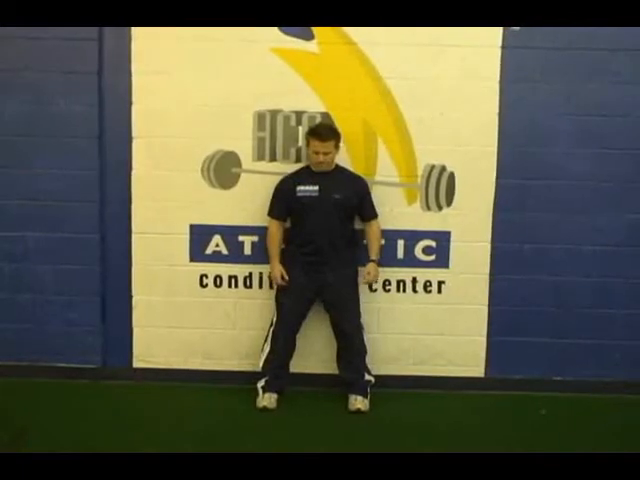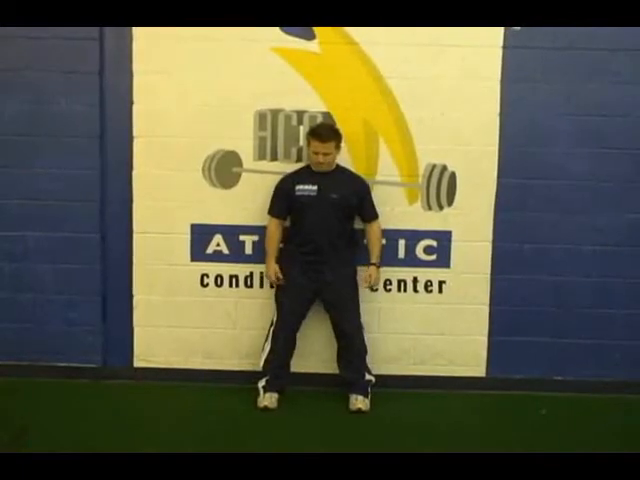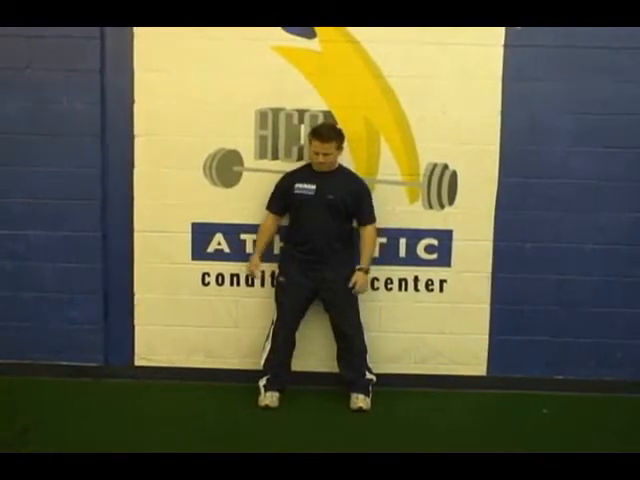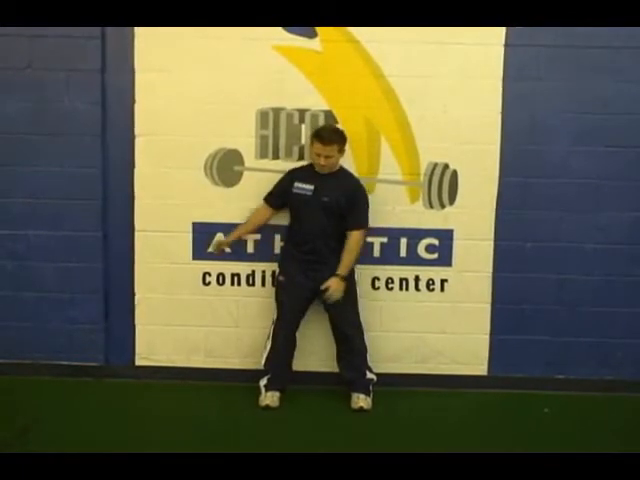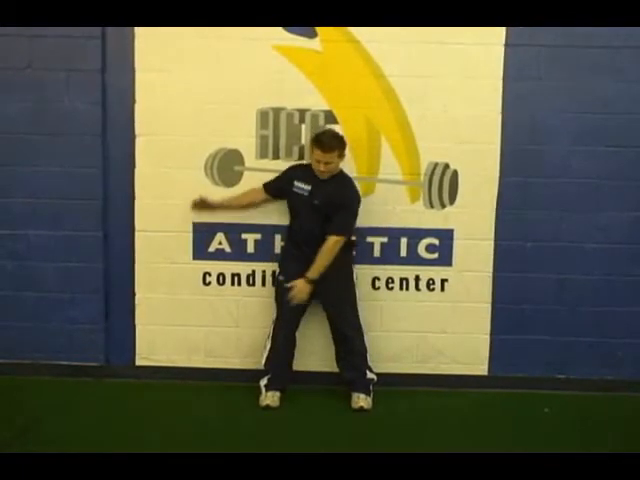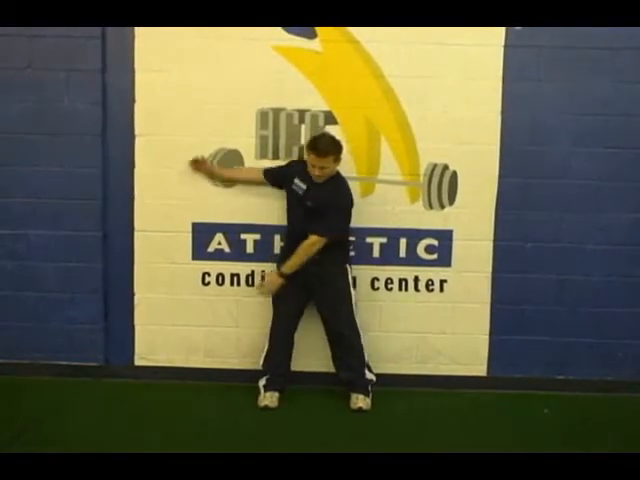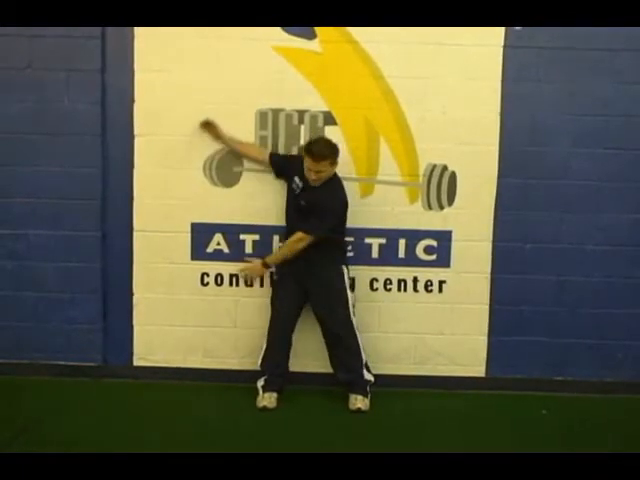
dt=0.2s
person 1, frame 1
left shoulder: (354, 183)
right shoulder: (290, 183)
left elbow: (371, 223)
right elbow: (276, 224)
left wrist: (373, 260)
right wrist: (275, 262)
left hip: (341, 271)
right hip: (297, 270)
left knee: (349, 330)
right knee: (283, 328)
left ankle: (358, 389)
right ankle: (270, 386)
person 1, frame 2
left shoulder: (354, 184)
right shoulder: (291, 182)
left elbow: (372, 224)
right elbow: (275, 222)
left wrist: (374, 263)
right wrist: (271, 260)
left hip: (340, 271)
right hip: (296, 269)
left knee: (349, 330)
right knee: (283, 327)
left ankle: (359, 389)
right ankle: (270, 386)
person 1, frame 3
left shoulder: (354, 185)
right shoulder: (293, 179)
left elbow: (367, 229)
right elbow: (273, 217)
left wrist: (363, 269)
right wrist: (257, 253)
left hip: (339, 270)
right hip: (296, 267)
left knee: (349, 329)
right knee: (284, 326)
left ankle: (359, 387)
right ankle: (271, 385)
person 1, frame 4
left shoulder: (353, 188)
right shoulder: (295, 177)
left elbow: (356, 235)
right elbow: (267, 209)
left wrist: (341, 277)
right wrist: (234, 236)
left hip: (336, 268)
right hip: (295, 266)
left knee: (348, 328)
right knee: (284, 326)
left ankle: (361, 386)
right ankle: (273, 385)
person 1, frame 5
left shoulder: (347, 193)
right shoulder: (296, 174)
left elbow: (334, 242)
right elbow: (261, 194)
left wrist: (310, 280)
right wrist: (218, 204)
left hip: (334, 268)
right hip: (294, 262)
left knee: (347, 327)
right knee: (284, 325)
left ankle: (361, 386)
right ankle: (273, 385)
person 1, frame 6
left shoulder: (339, 195)
right shoulder: (296, 170)
left elbow: (315, 243)
right elbow: (259, 175)
left wrist: (282, 274)
right wrist: (216, 172)
left hip: (330, 267)
right hip: (293, 261)
left knee: (342, 326)
right knee: (281, 325)
left ankle: (360, 386)
right ankle: (271, 385)
person 1, frame 7
left shoulder: (333, 198)
right shoulder: (296, 166)
left elbow: (301, 239)
right elbow: (260, 154)
left wrist: (264, 264)
right wrist: (221, 137)
left hip: (327, 267)
right hip: (292, 263)
left knee: (339, 328)
right knee: (279, 325)
left ankle: (359, 387)
right ankle: (270, 386)
